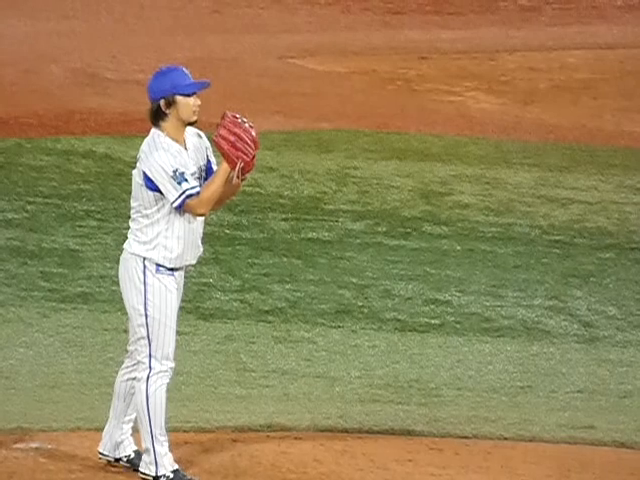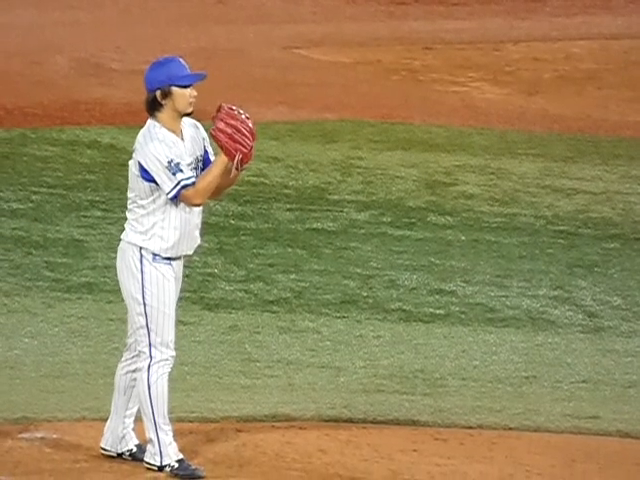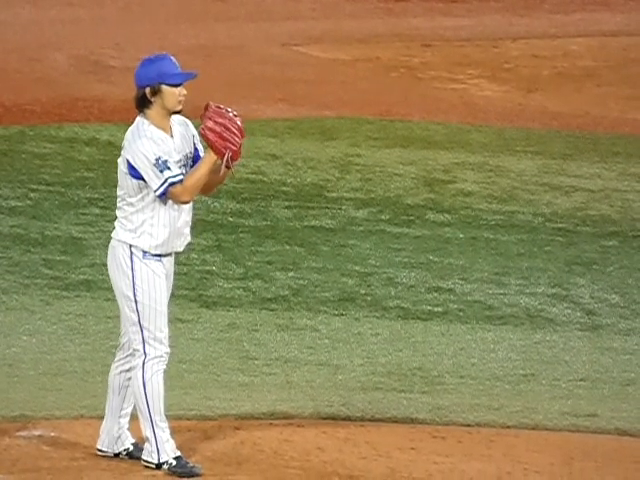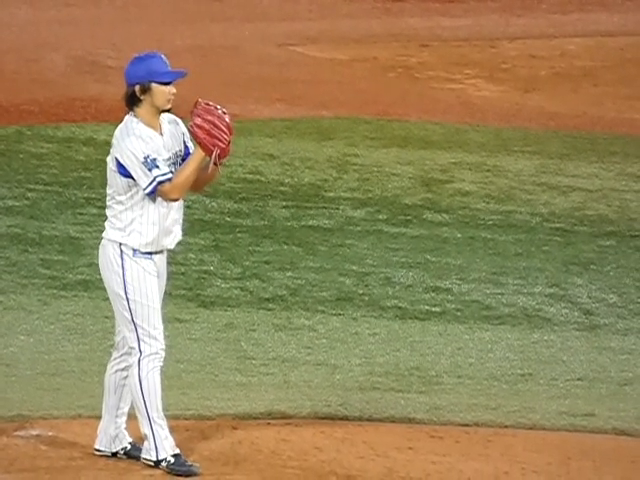
dt=1s
person 1, frame 1
left shoulder: (197, 140)
right shoulder: (157, 154)
left elbow: (216, 198)
right elbow: (198, 205)
left wrist: (239, 173)
right wrist: (229, 161)
left hip: (172, 268)
right hip: (150, 269)
left knee: (141, 360)
right knee: (155, 364)
left ankle: (117, 444)
person 1, frame 2
left shoulder: (193, 130)
right shoulder: (152, 144)
left elbow: (215, 188)
right elbow: (194, 195)
left wrist: (237, 162)
right wrist: (226, 151)
left hip: (171, 259)
right hip: (147, 258)
left knee: (140, 351)
right knee: (156, 354)
left ankle: (118, 438)
person 1, frame 3
left shoulder: (183, 128)
right shoulder: (140, 141)
left elbow: (207, 186)
right elbow: (183, 192)
left wrist: (225, 158)
right wrist: (214, 149)
left hip: (161, 256)
right hip: (137, 256)
left knee: (134, 349)
right knee: (151, 351)
left ankle: (114, 438)
person 1, frame 4
left shoulder: (173, 126)
right shoulder: (130, 139)
left elbow: (197, 182)
right elbow: (172, 190)
left wrist: (216, 155)
right wrist: (203, 146)
left hip: (154, 253)
right hip: (128, 255)
left knee: (130, 348)
right knee: (148, 349)
left ankle: (111, 438)
